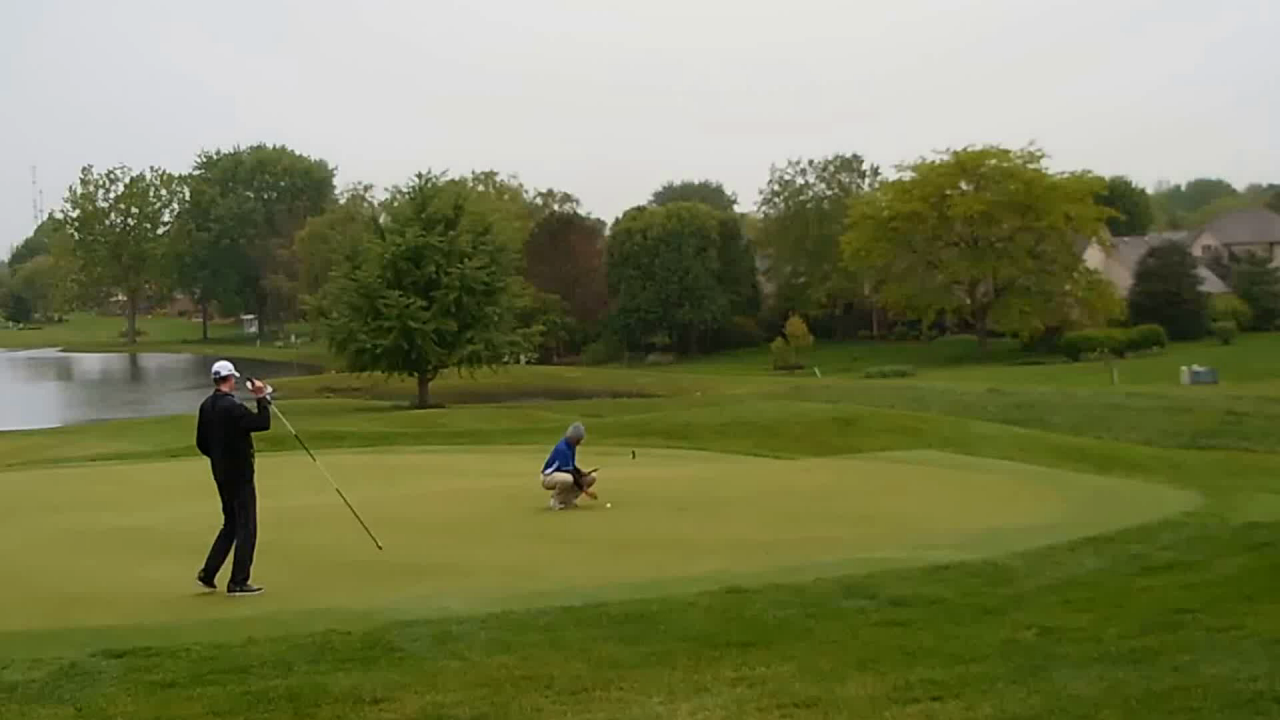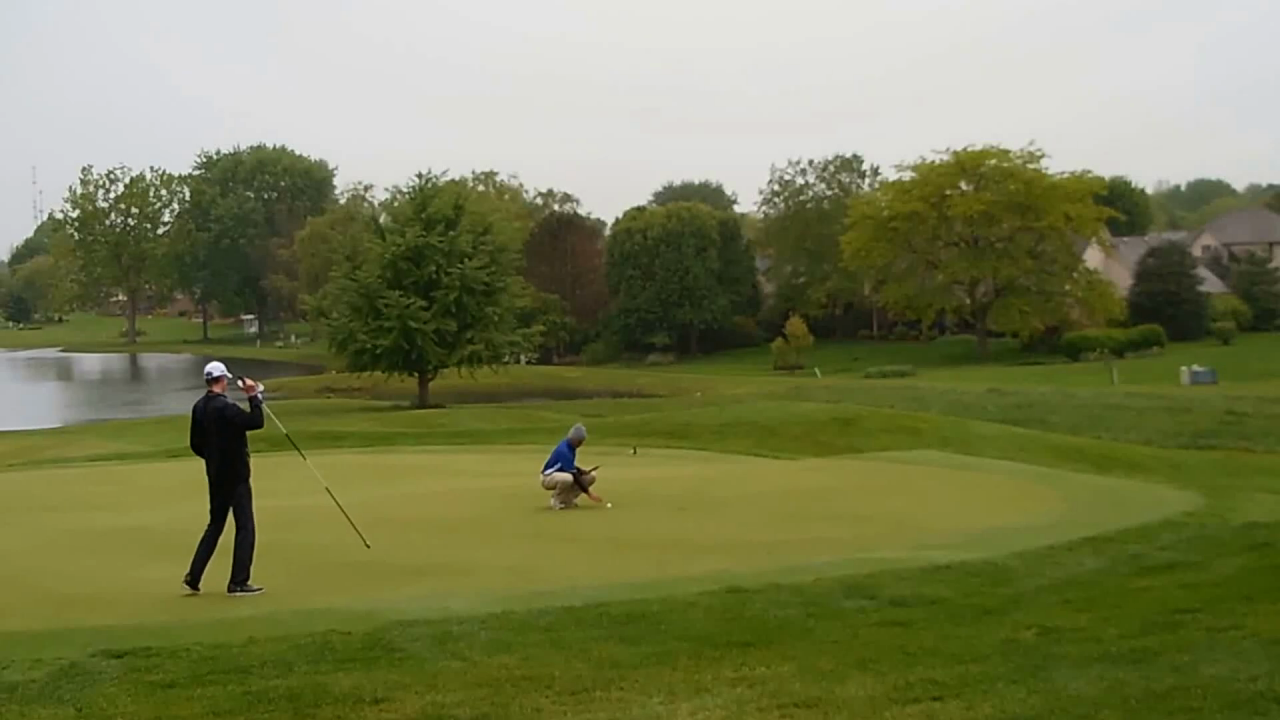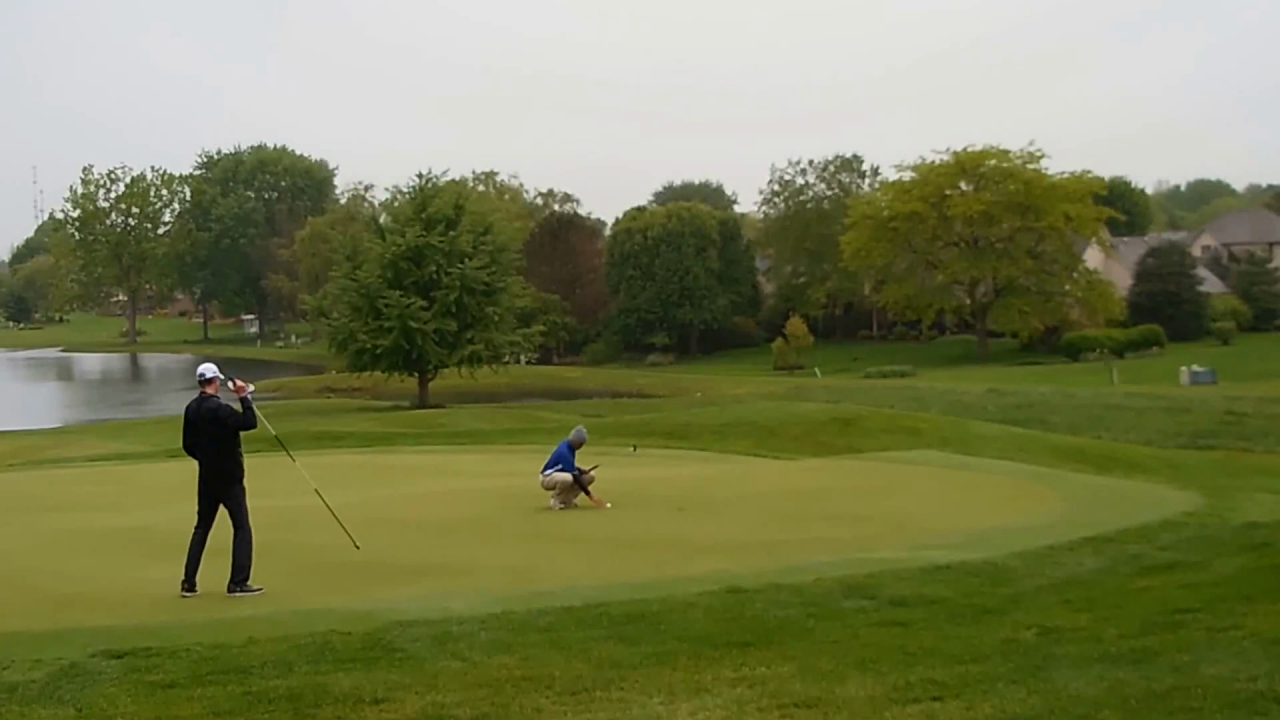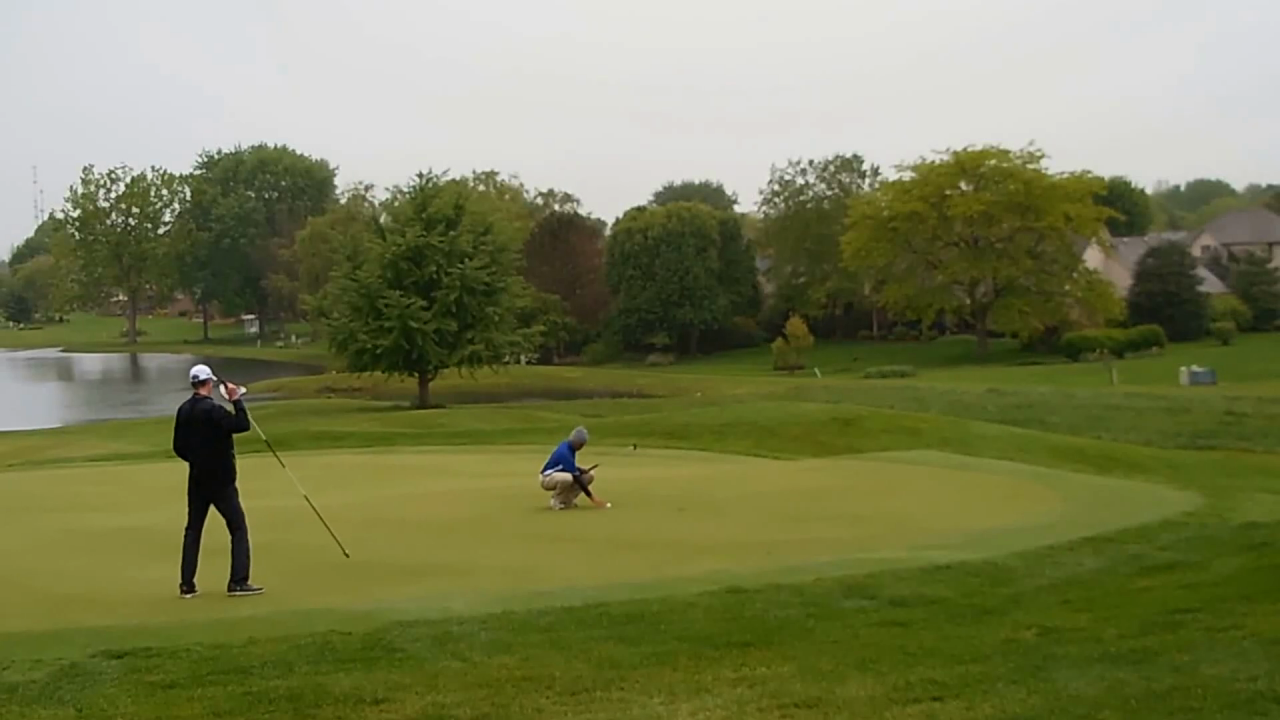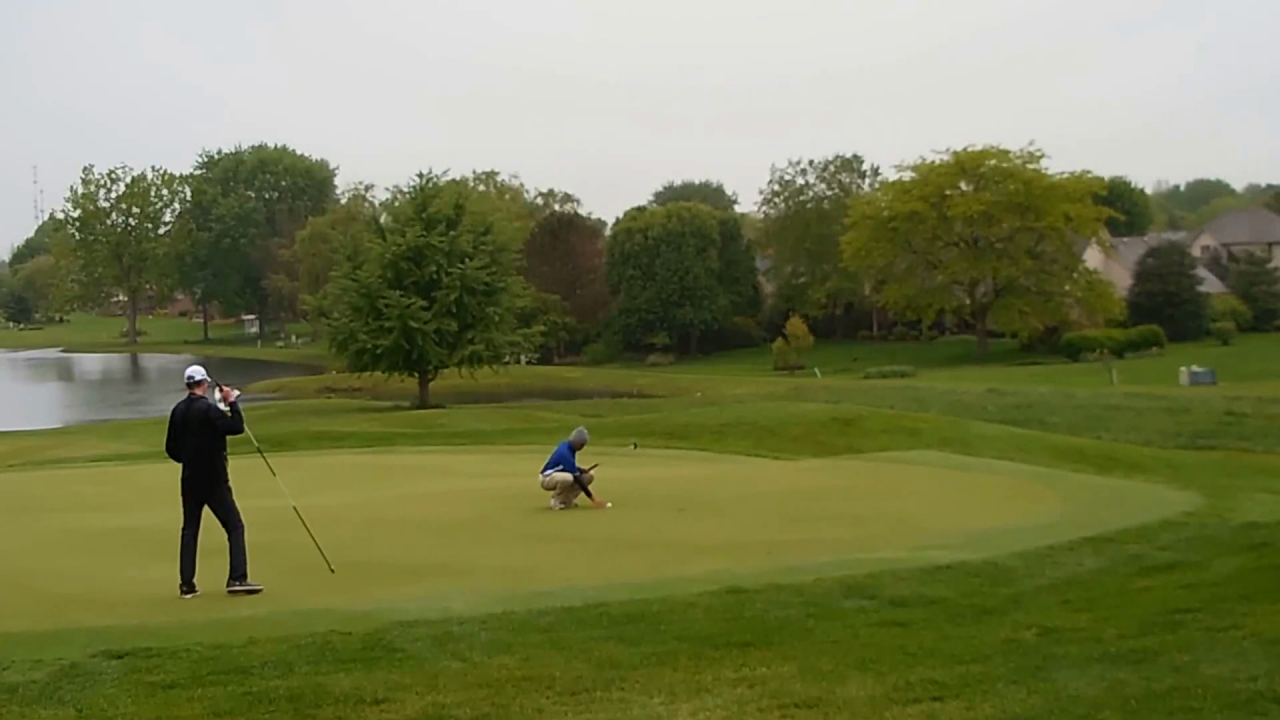
dt=0.1s
person 1, frame 1
left shoulder: (206, 406)
right shoulder: (232, 406)
left elbow: (202, 443)
right elbow: (263, 424)
right wrist: (262, 398)
left hip: (222, 475)
right hip: (239, 476)
left knee: (230, 525)
right knee: (247, 527)
left ankle: (208, 573)
right ankle: (238, 582)
person 1, frame 2
left shoulder: (199, 407)
right shoulder: (225, 407)
left elbow: (196, 444)
right elbow: (256, 422)
right wrist: (254, 397)
left hip: (216, 475)
right hip: (235, 476)
left knee: (214, 526)
right knee: (245, 527)
left ankle: (192, 577)
right ankle: (238, 583)
person 1, frame 3
left shoulder: (191, 408)
right shoulder: (219, 408)
left elbow: (188, 445)
right elbow: (250, 423)
right wrist: (244, 397)
left hip: (207, 479)
right hip: (228, 478)
left knee: (202, 528)
right knee: (242, 529)
left ankle: (188, 583)
right ankle: (238, 583)
person 1, frame 4
left shoulder: (183, 410)
right shoulder: (212, 409)
left elbow: (179, 447)
right elbow: (243, 425)
right wrist: (236, 400)
left hip: (196, 480)
right hip: (220, 480)
left knee: (192, 530)
right knee: (238, 528)
left ankle: (186, 585)
right ankle: (238, 582)
person 1, frame 5
left shoulder: (178, 410)
right shoulder: (208, 409)
left elbow: (171, 448)
right elbow: (237, 428)
right wrist: (232, 402)
left hip: (190, 481)
right hip: (213, 480)
left knee: (189, 530)
right knee: (234, 526)
left ankle: (187, 585)
right ankle: (237, 578)
